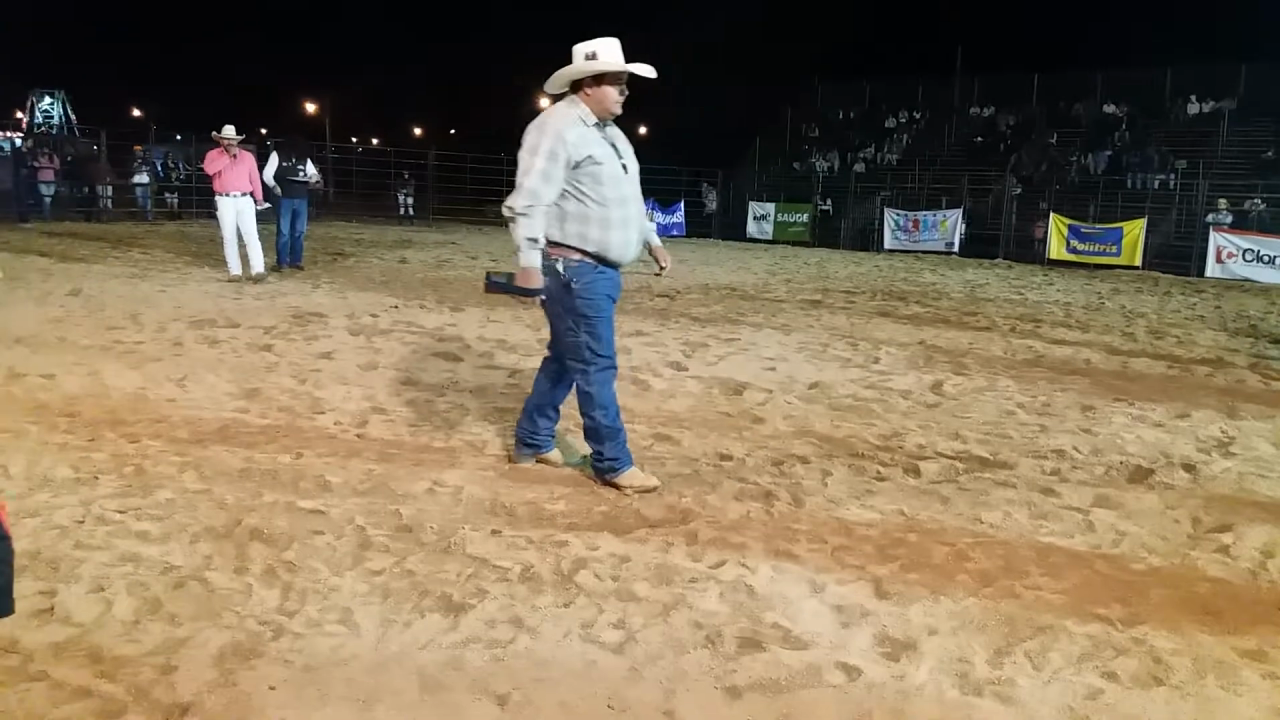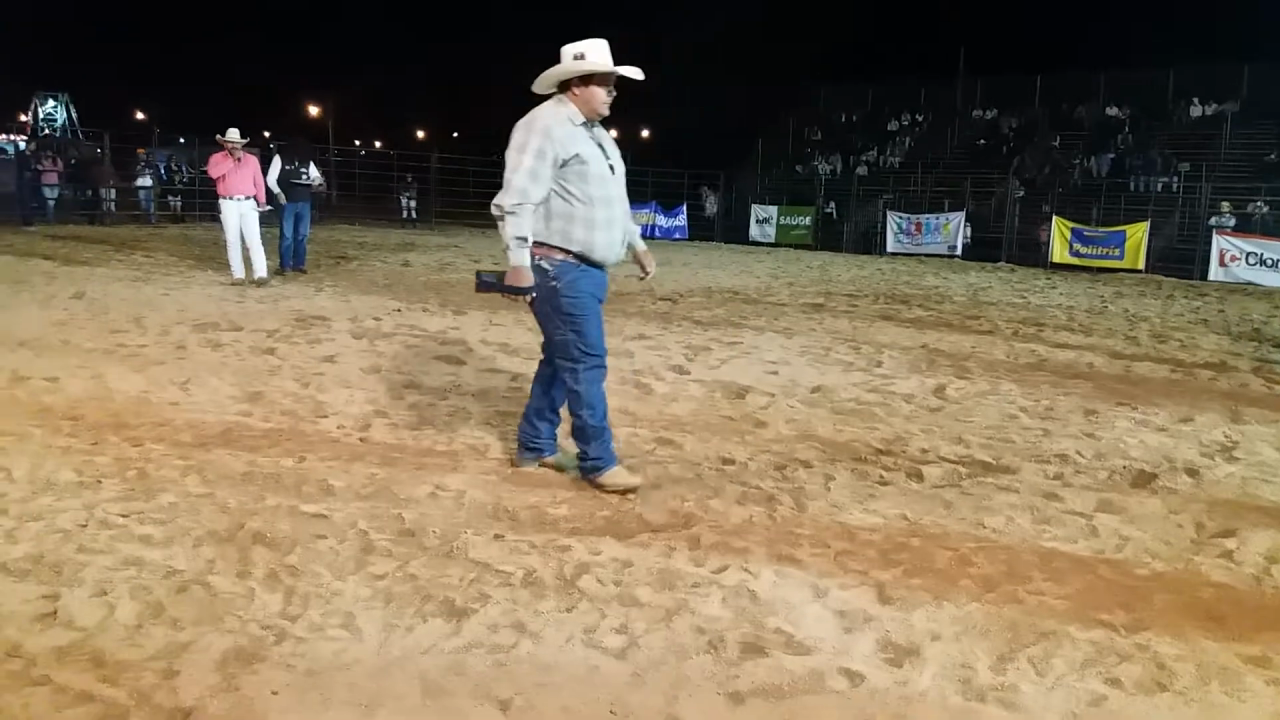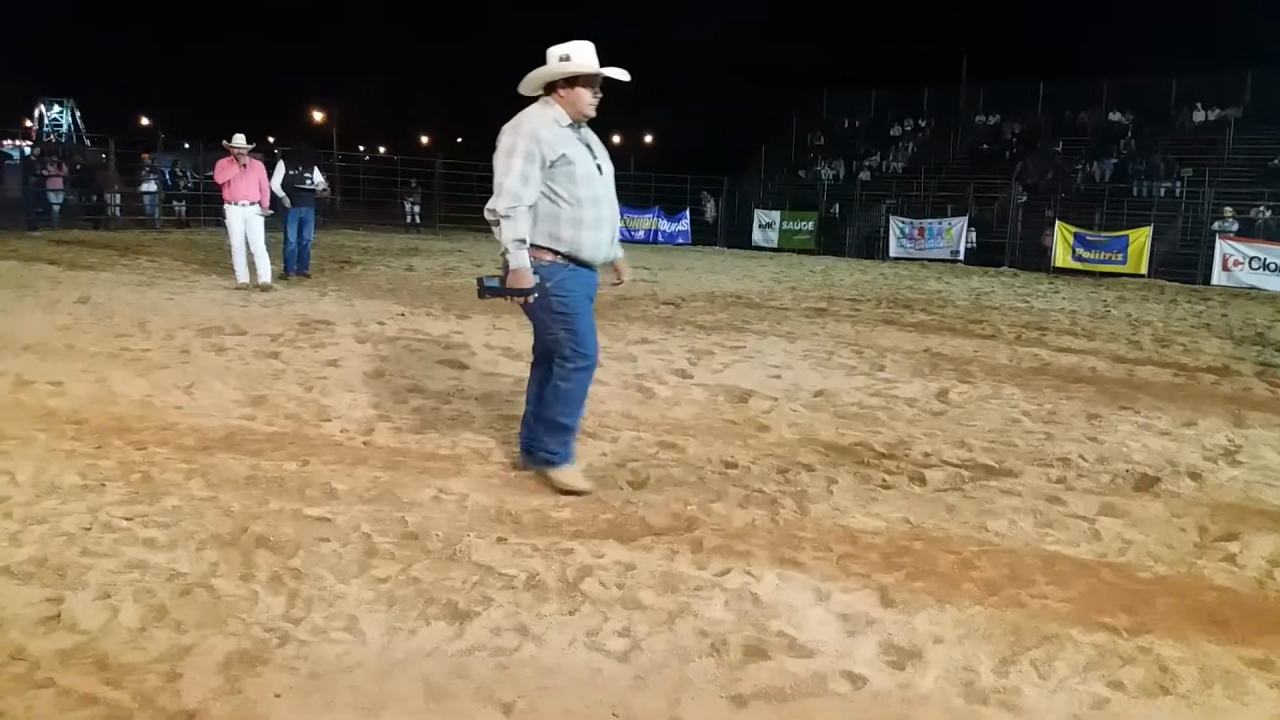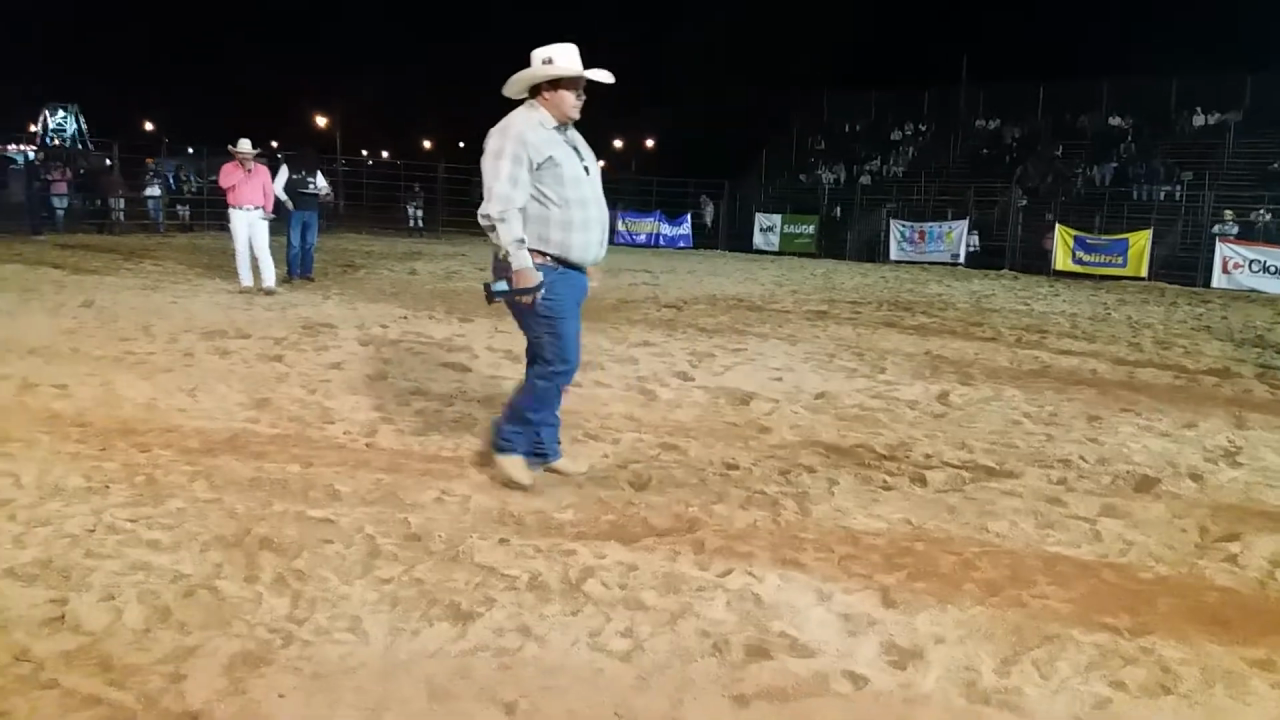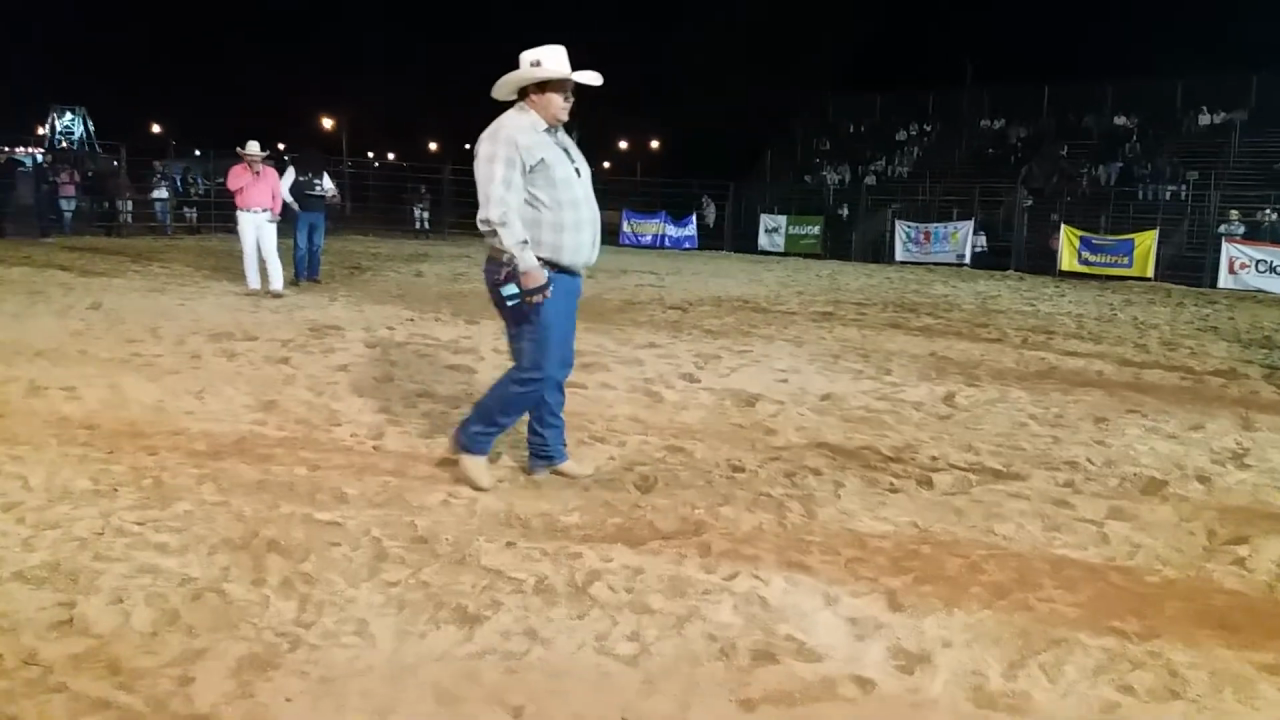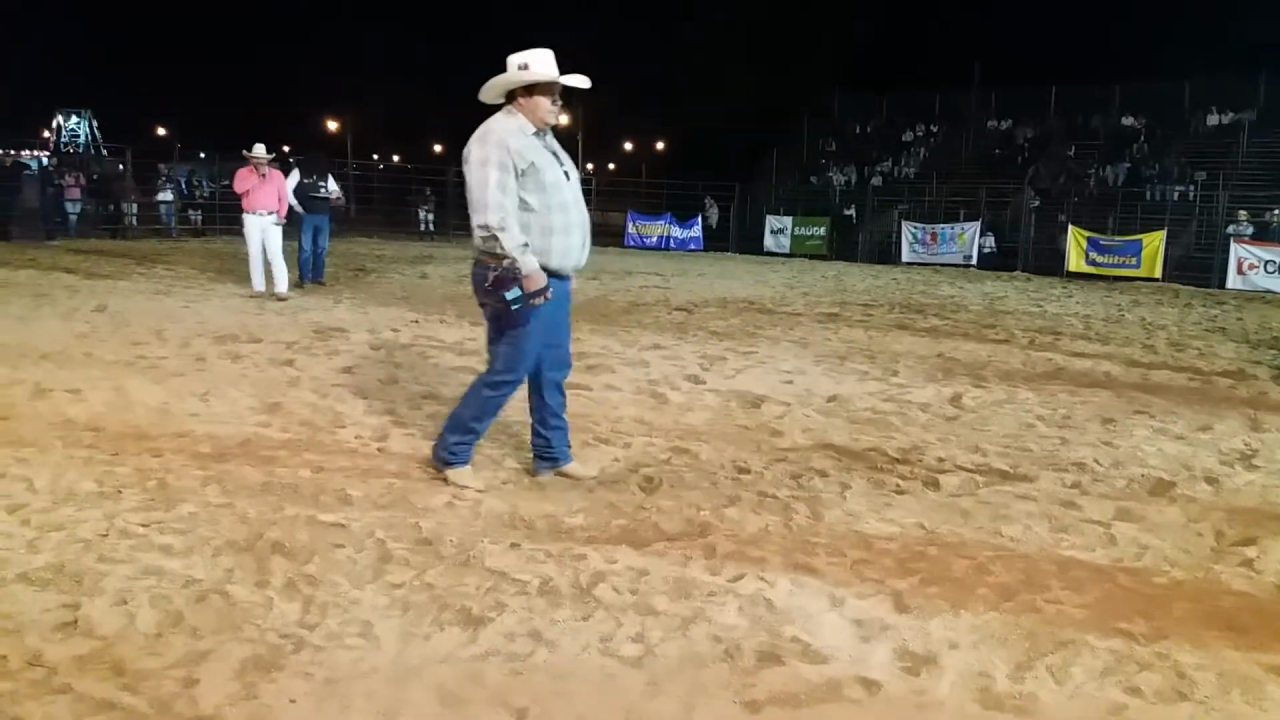
dt=0.1s
person 1, frame 1
left shoulder: (606, 131)
right shoulder: (558, 128)
left elbow: (625, 197)
right elbow: (529, 200)
left wrist: (651, 240)
right wrist: (528, 261)
left hip: (599, 268)
right hip: (572, 269)
left knee: (566, 357)
right knee: (595, 363)
left ankle: (532, 440)
right ankle: (613, 463)
person 1, frame 2
left shoulder: (594, 131)
right shoulder: (544, 127)
left elbow: (609, 200)
right elbow: (516, 200)
left wrist: (637, 245)
right wrist: (519, 259)
left hip: (586, 268)
right hip: (556, 269)
left knee: (562, 359)
right knee: (586, 360)
left ankle: (534, 445)
right ankle: (599, 462)
person 1, frame 3
left shoulder: (581, 133)
right shoulder: (531, 129)
left elbow: (597, 201)
right elbow: (509, 203)
left wrist: (614, 253)
right wrist: (517, 263)
left hip: (579, 268)
right hip: (548, 270)
left knee: (554, 360)
right knee: (577, 360)
left ankle: (536, 449)
right ankle: (556, 456)
person 1, frame 4
left shoulder: (567, 135)
right shoulder: (517, 133)
right elbow: (501, 208)
left wrist: (587, 263)
right wrist: (519, 264)
left hip: (569, 273)
right hip: (536, 273)
left knee: (555, 362)
right knee: (558, 362)
left ankle: (541, 449)
right ankle: (508, 443)
person 1, frame 5
left shoulder: (556, 137)
right shoulder: (508, 135)
right elbow: (499, 212)
left wrist: (561, 269)
right wrist: (526, 265)
left hip: (562, 275)
right hip: (528, 276)
left knee: (556, 367)
right knee: (538, 369)
left ankle: (547, 453)
right ankle: (471, 440)
person 1, frame 6
left shoulder: (542, 140)
right shoulder: (497, 139)
right elbow: (495, 217)
left wrist: (552, 271)
right wrist: (528, 269)
left hip: (550, 279)
right hip: (515, 280)
left knee: (552, 370)
right knee: (507, 371)
left ankle: (552, 454)
right ankle: (451, 454)
